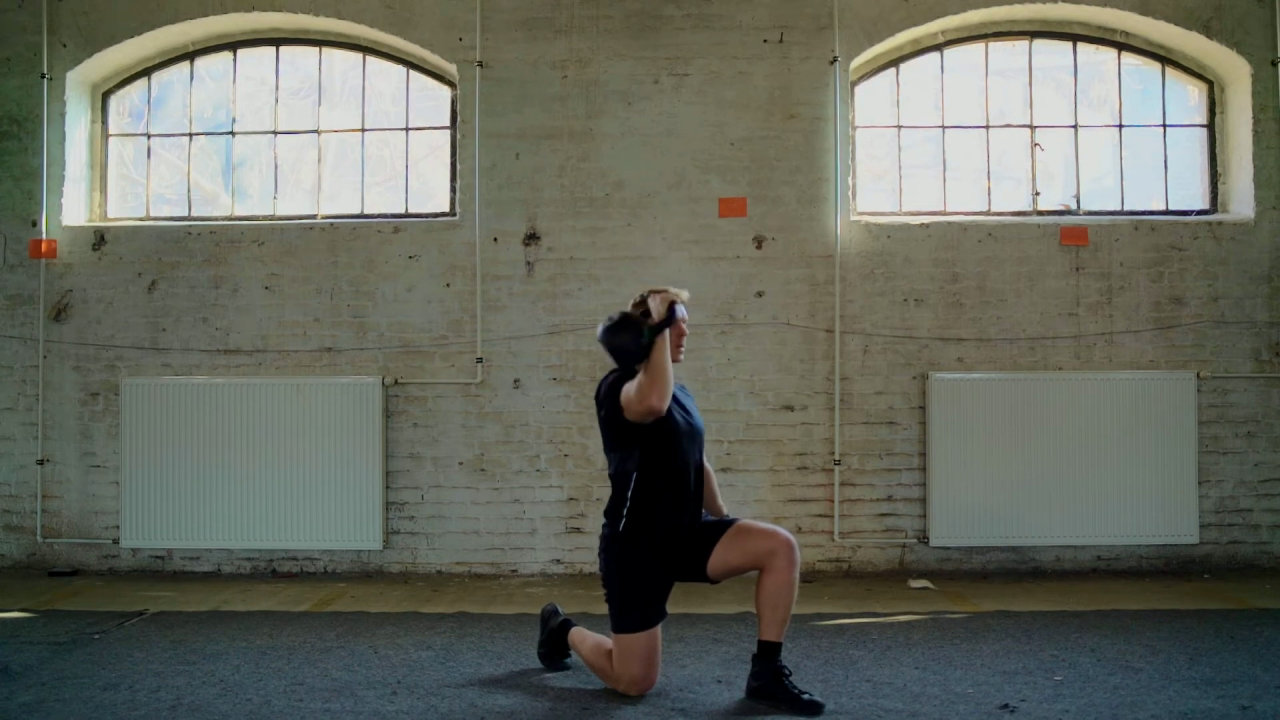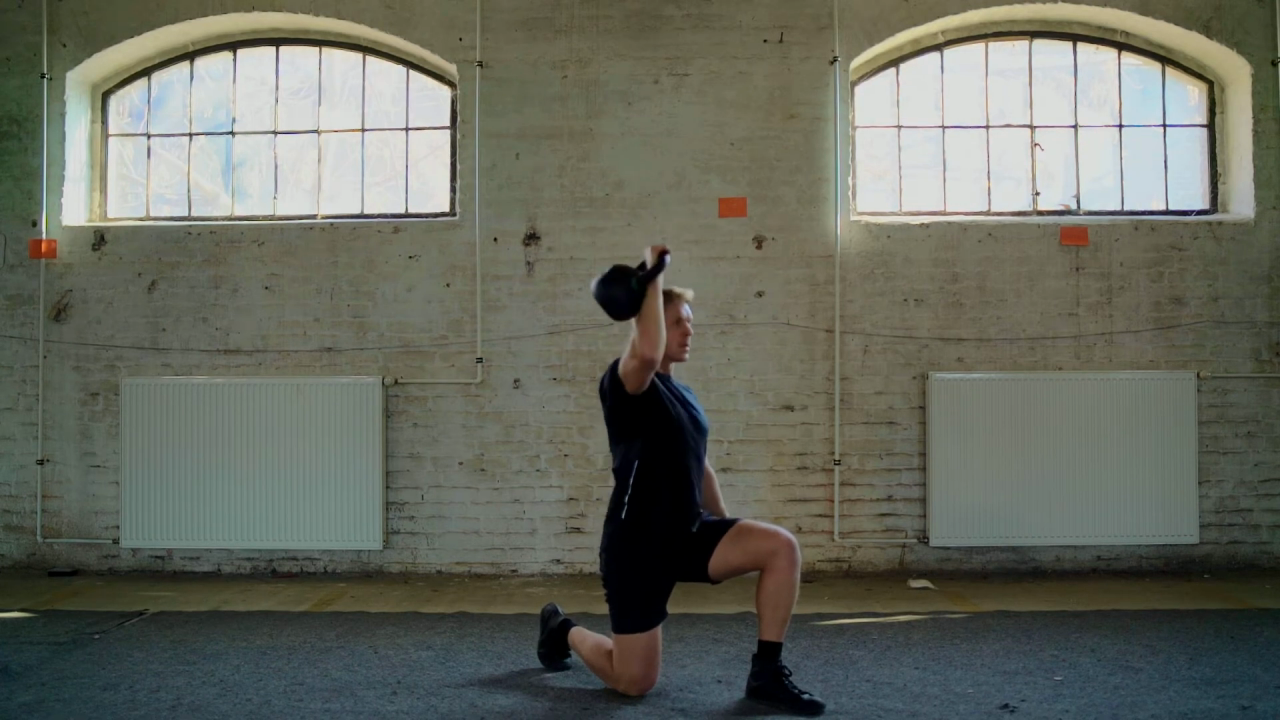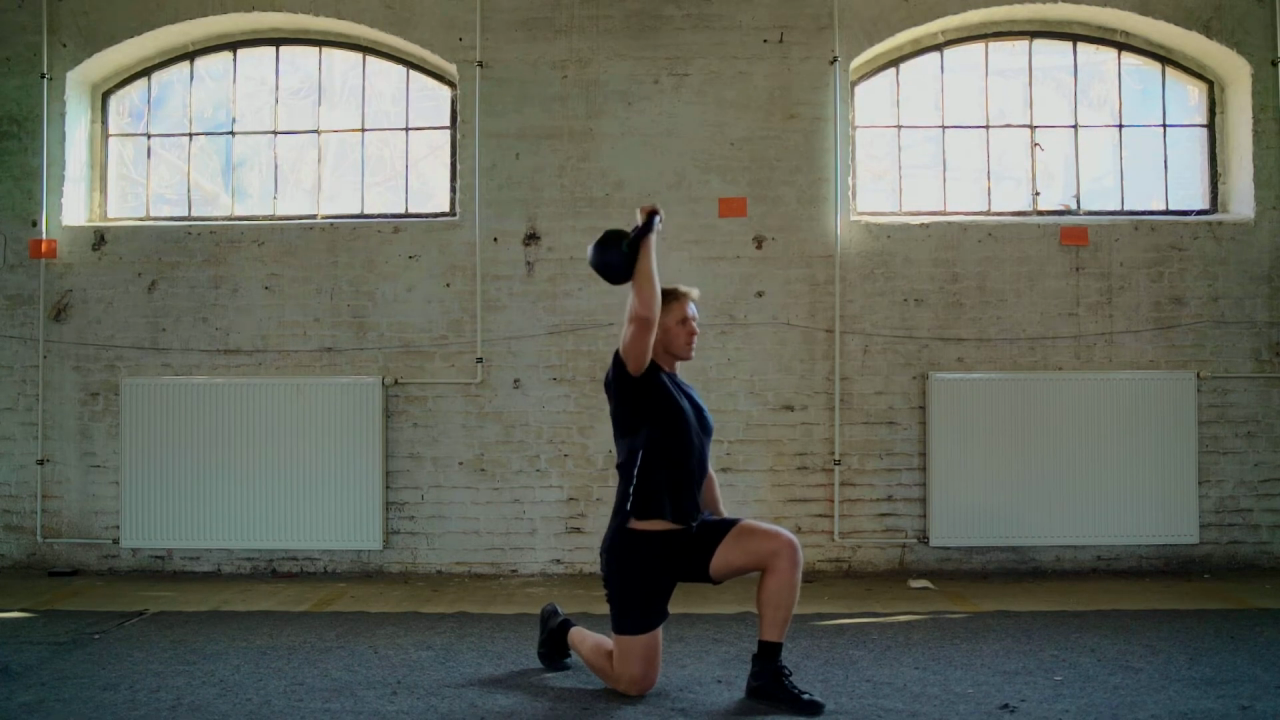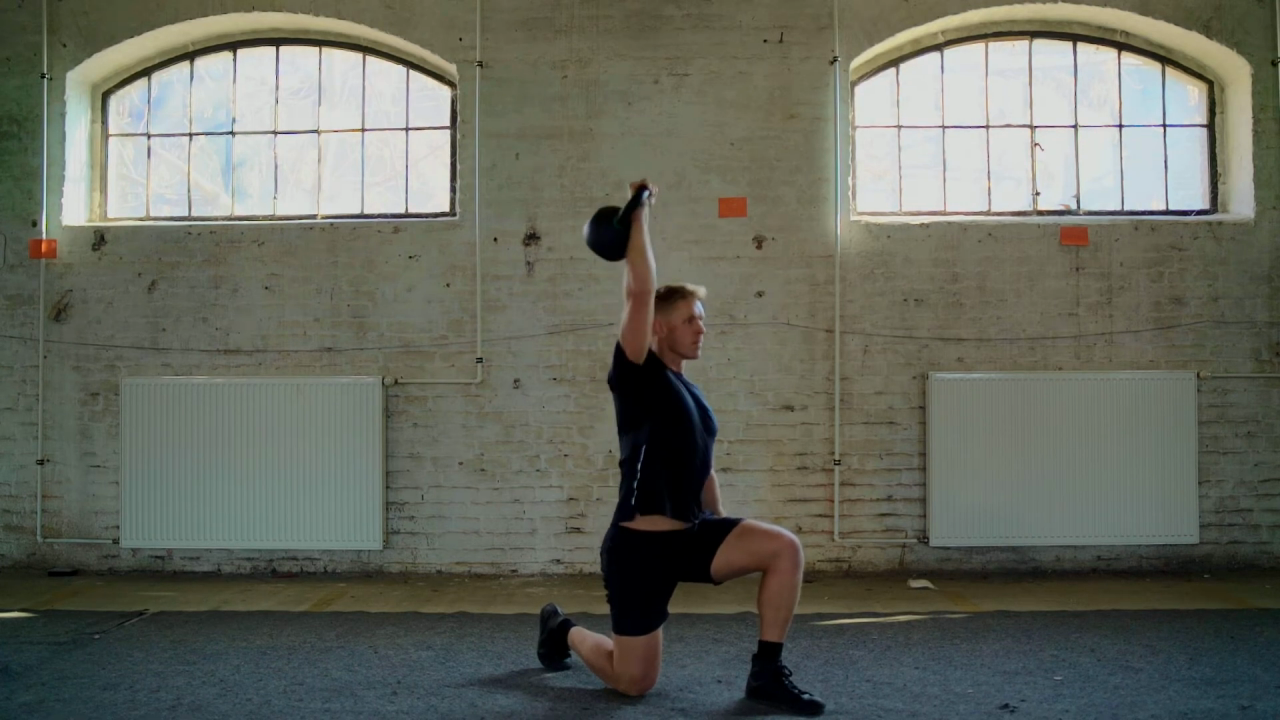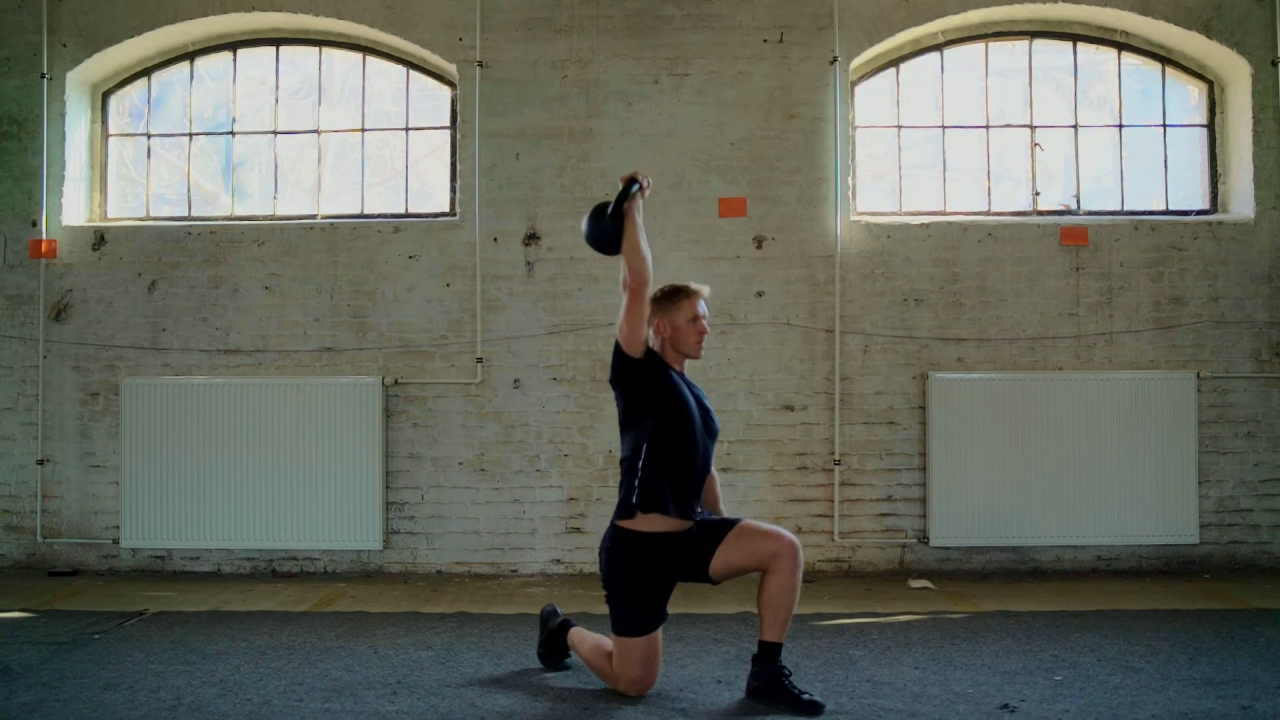
dt=0.2s
person 1, frame 1
left shoulder: (682, 394)
right shoulder: (617, 387)
right elbow: (653, 401)
left wrist: (725, 524)
right wrist: (656, 325)
left hip: (686, 532)
right hip: (635, 547)
left knee: (779, 546)
right knee: (634, 682)
left ankle: (766, 674)
right ankle: (563, 631)
person 1, frame 2
left shoulder: (683, 393)
right shoulder: (623, 385)
right elbow: (647, 353)
left wrist: (726, 530)
right wrist: (652, 278)
left hip: (688, 533)
right hip: (637, 546)
left knee: (781, 547)
right knee: (635, 682)
left ankle: (766, 674)
right ankle: (562, 630)
person 1, frame 3
left shoulder: (686, 394)
right shoulder: (632, 381)
right elbow: (642, 318)
left wrist: (724, 535)
right wrist: (646, 239)
left hip: (688, 534)
right hip: (638, 547)
left knee: (783, 548)
left ankle: (767, 673)
right ankle: (563, 630)
person 1, frame 4
left shoulder: (689, 393)
right shoulder: (637, 377)
right elbow: (639, 295)
left wrist: (721, 540)
right wrist: (638, 216)
left hip: (688, 535)
right hip: (639, 547)
left knee: (784, 549)
left ankle: (767, 673)
right ankle: (562, 630)
person 1, frame 5
left shoulder: (692, 394)
right shoulder: (640, 373)
right elbow: (636, 288)
left wrist: (721, 538)
right wrist: (633, 209)
left hip: (687, 535)
right hip: (637, 548)
left knee: (784, 549)
left ankle: (766, 673)
right ankle: (562, 630)
